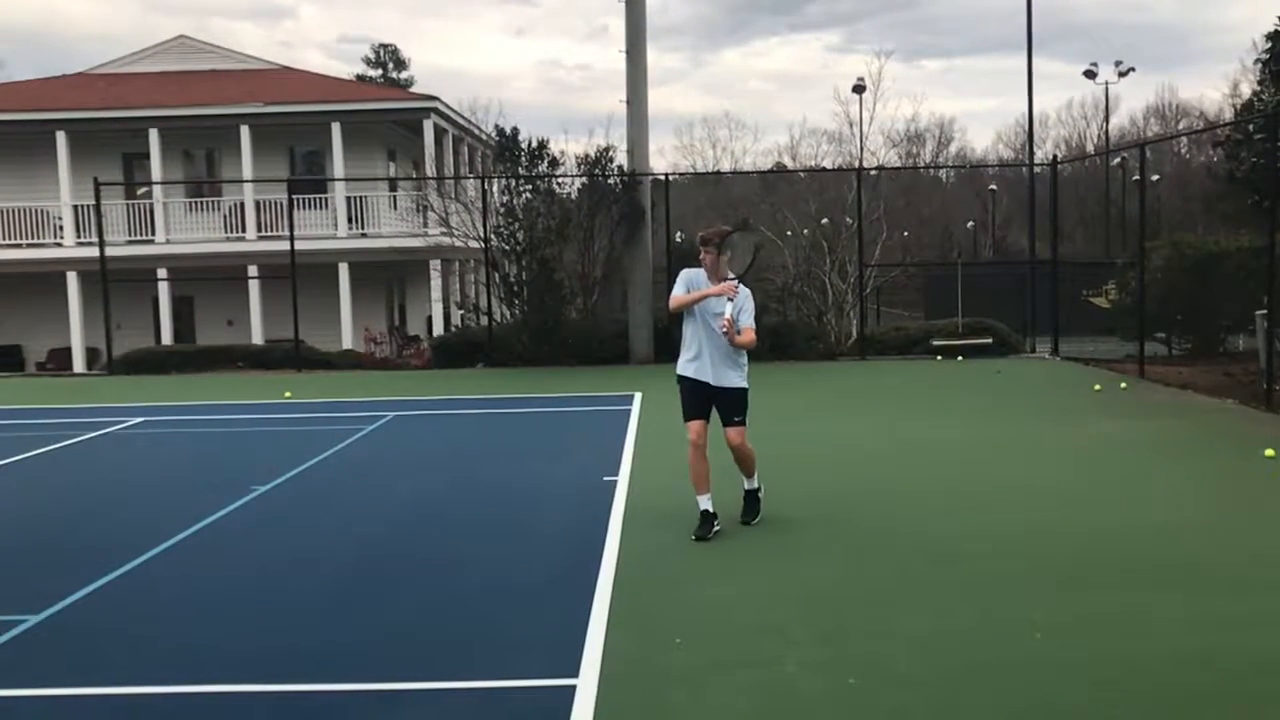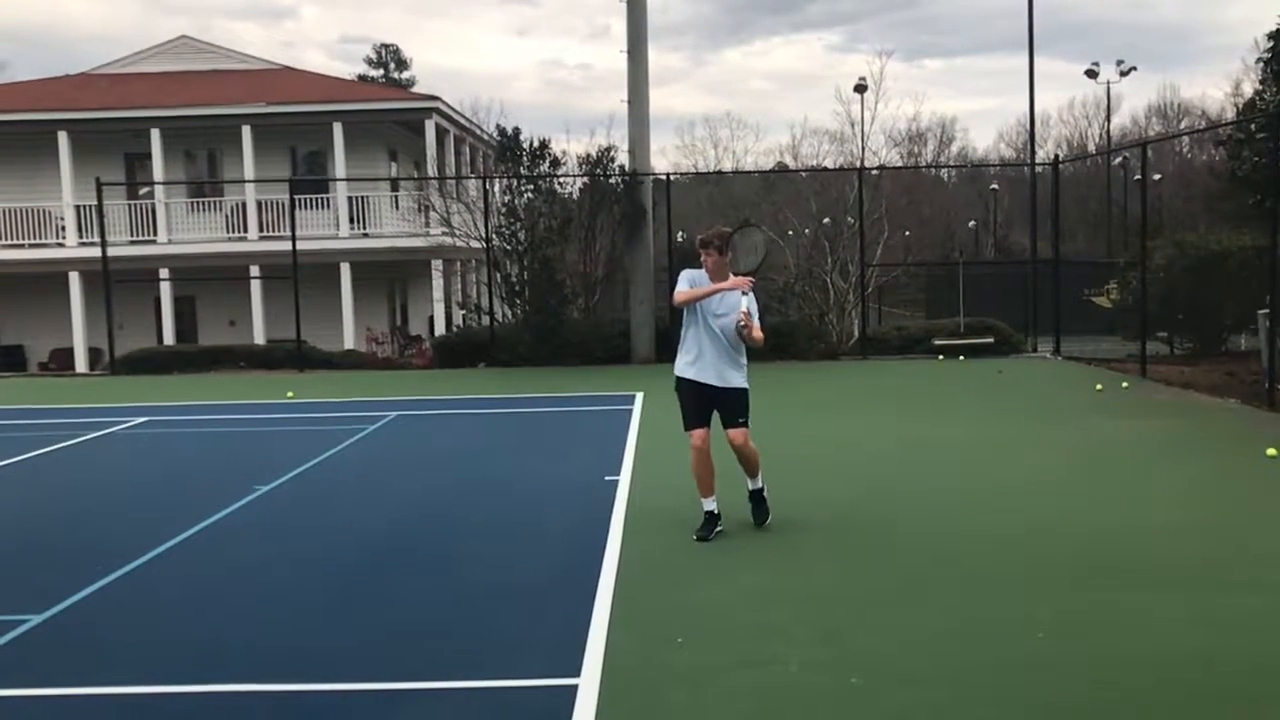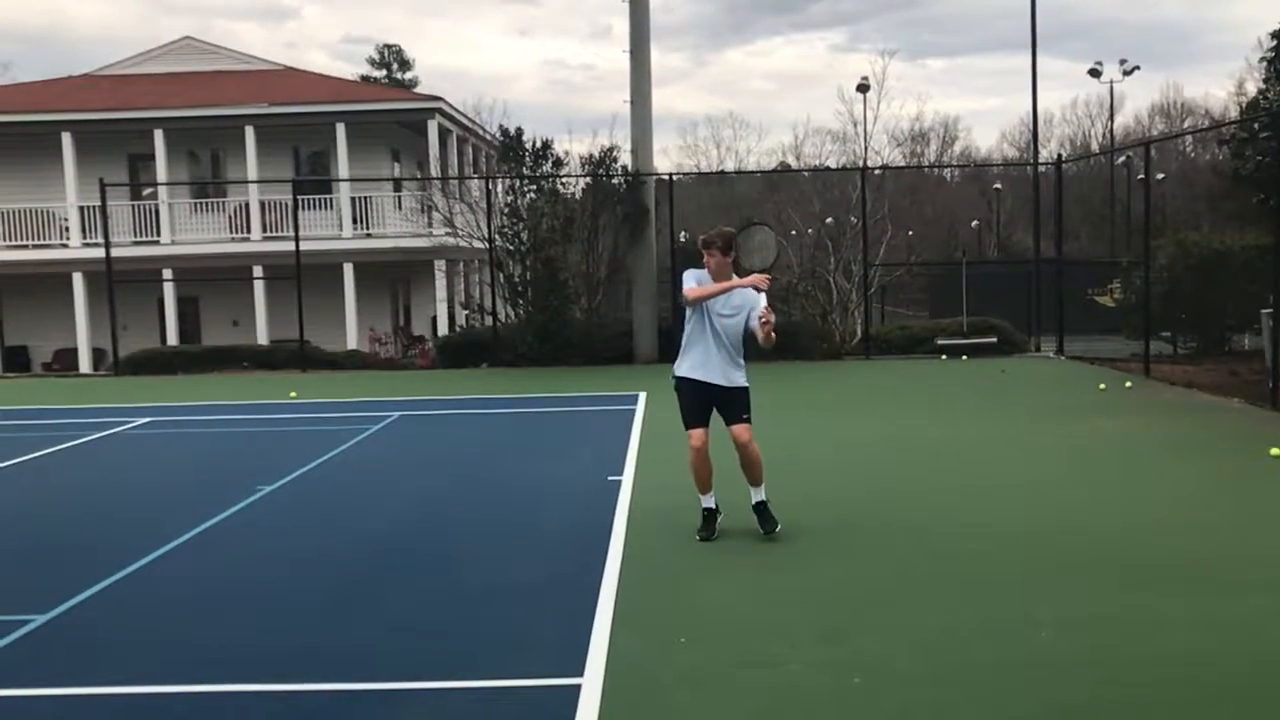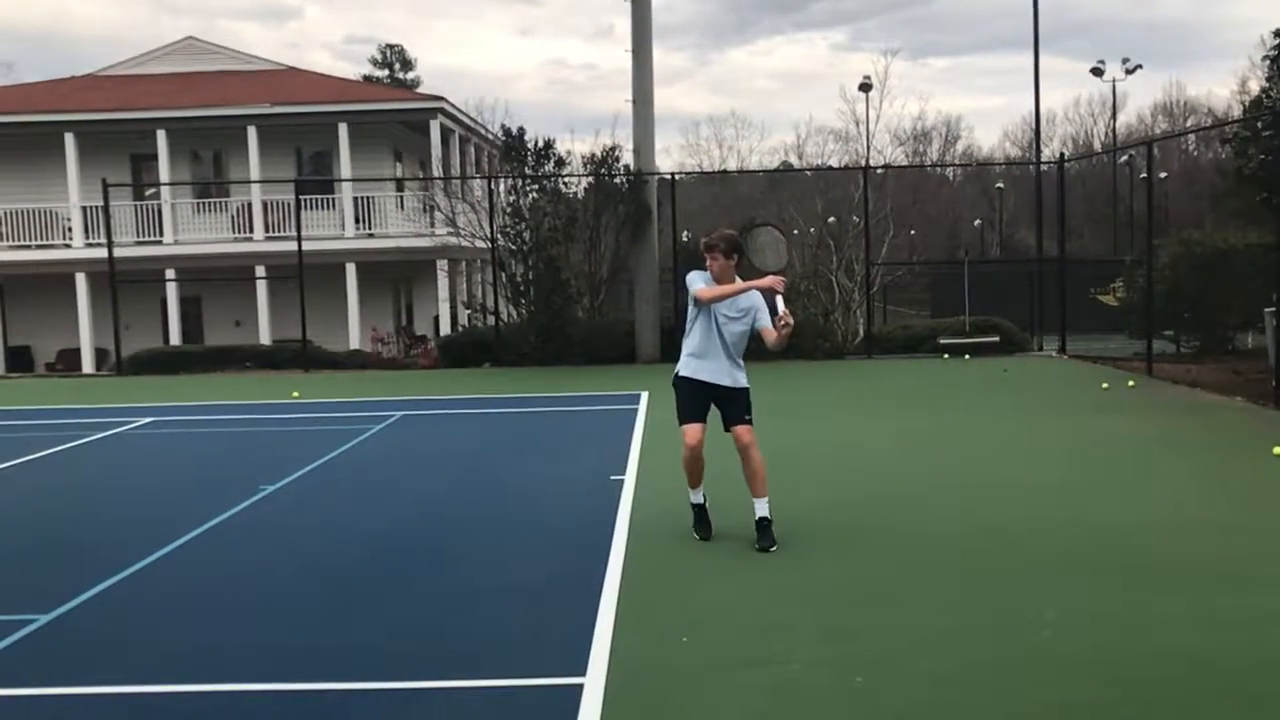
dt=0.5s
person 1, frame 1
left shoulder: (742, 294)
right shoulder: (689, 277)
left elbow: (751, 339)
right elbow: (674, 305)
left wrist: (735, 339)
right wrist: (711, 291)
left hip: (730, 377)
right hip: (693, 374)
left knee: (737, 441)
right knee: (696, 439)
left ankle: (752, 489)
right ankle: (707, 513)
person 1, frame 2
left shoulder: (744, 293)
right shoulder: (690, 277)
left elbow: (757, 339)
right elbow: (678, 300)
left wrist: (750, 333)
right wrist: (722, 286)
left hip: (731, 379)
right hip: (692, 376)
left knee: (740, 441)
right knee: (698, 443)
left ankle: (756, 489)
right ankle: (711, 513)
person 1, frame 3
left shoulder: (748, 296)
right shoulder: (693, 277)
left elbow: (764, 342)
right elbow: (691, 297)
left wrist: (768, 332)
right wrist: (738, 283)
left hip: (731, 378)
right hip: (692, 376)
left knee: (744, 439)
right knee: (697, 444)
left ankle: (760, 503)
right ankle: (709, 510)
person 1, frame 4
left shoulder: (753, 299)
right shoulder: (696, 279)
left elbow: (771, 342)
right elbow: (705, 297)
left wrist: (783, 334)
right wrist: (754, 283)
left hip: (732, 378)
right hip: (692, 375)
left knee: (746, 441)
right knee: (693, 443)
left ankle: (762, 518)
right ankle: (697, 503)
